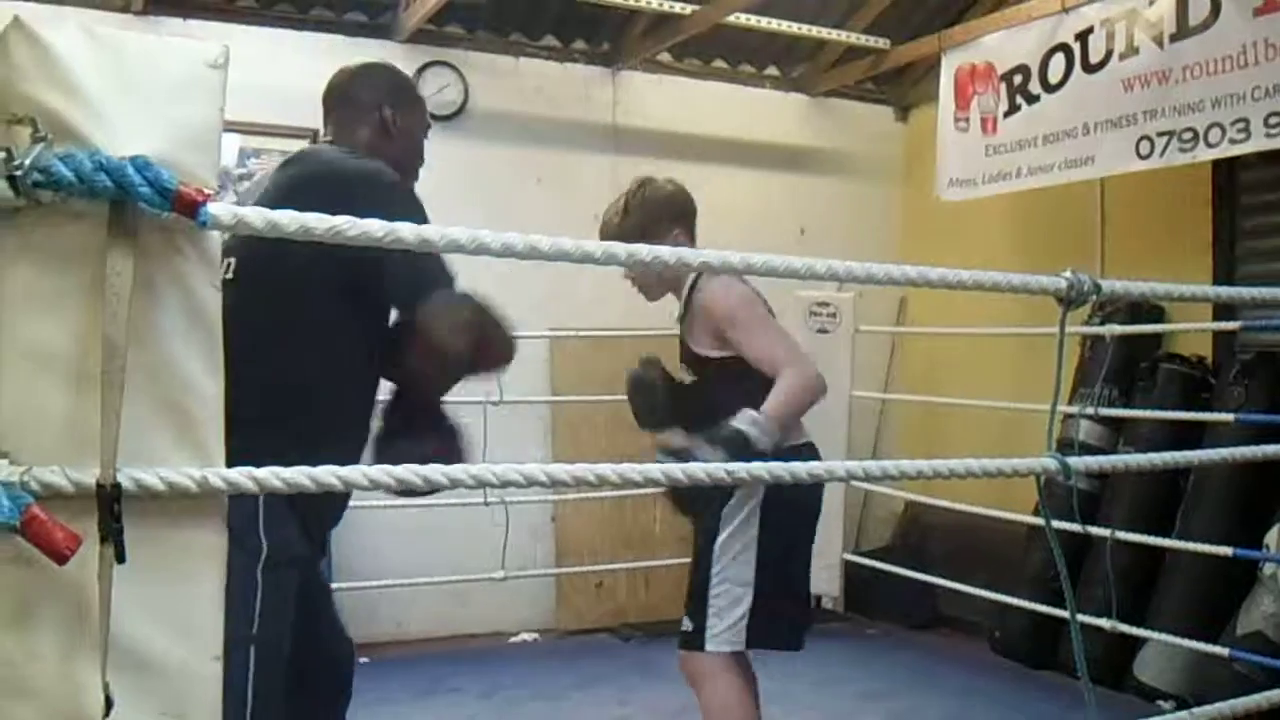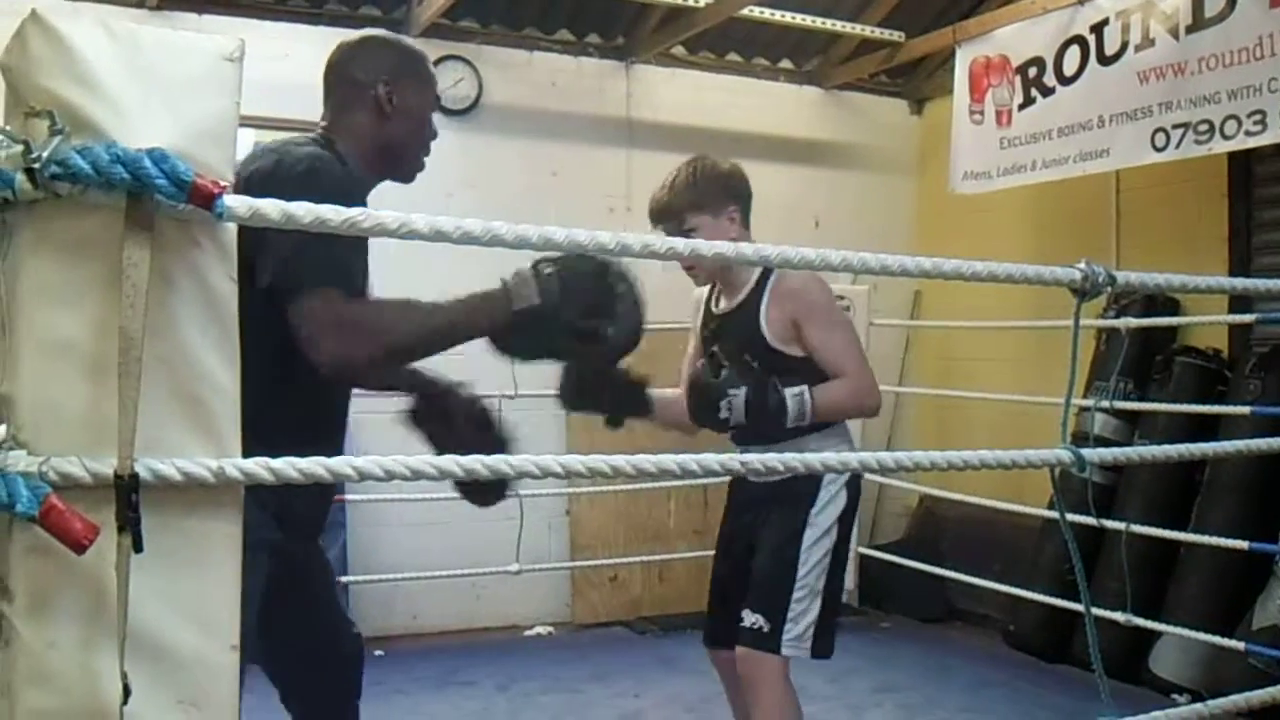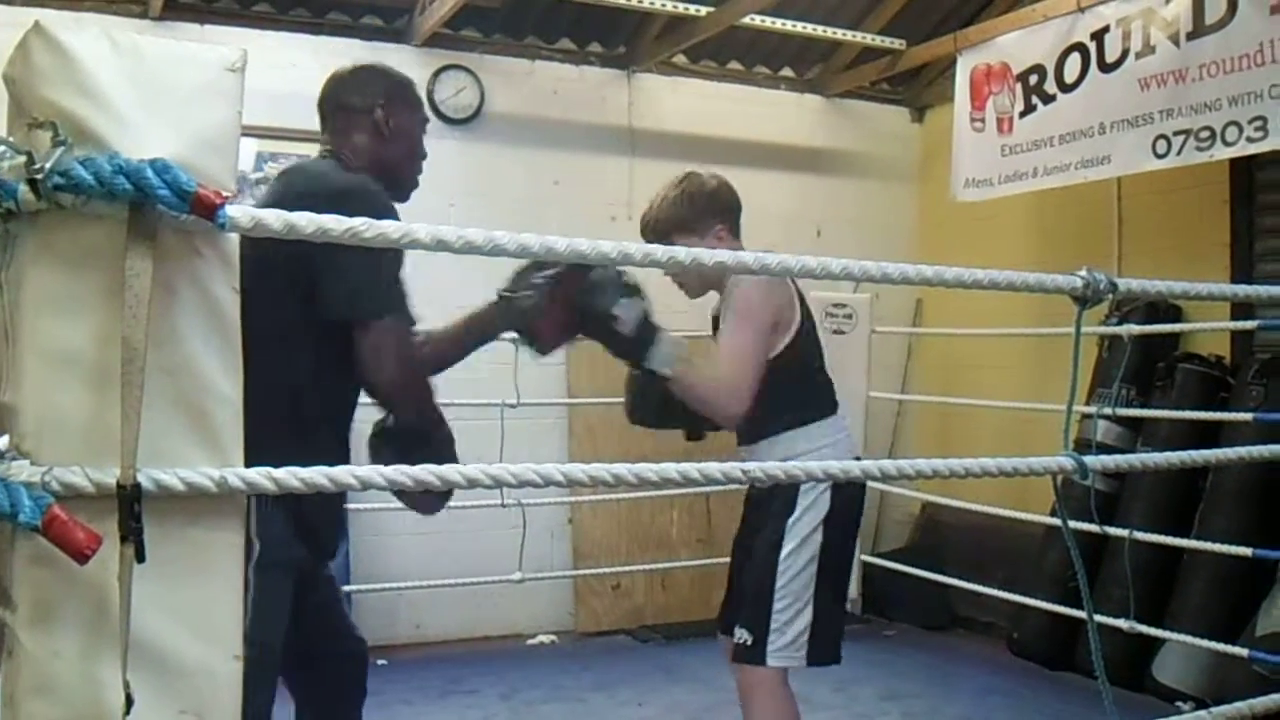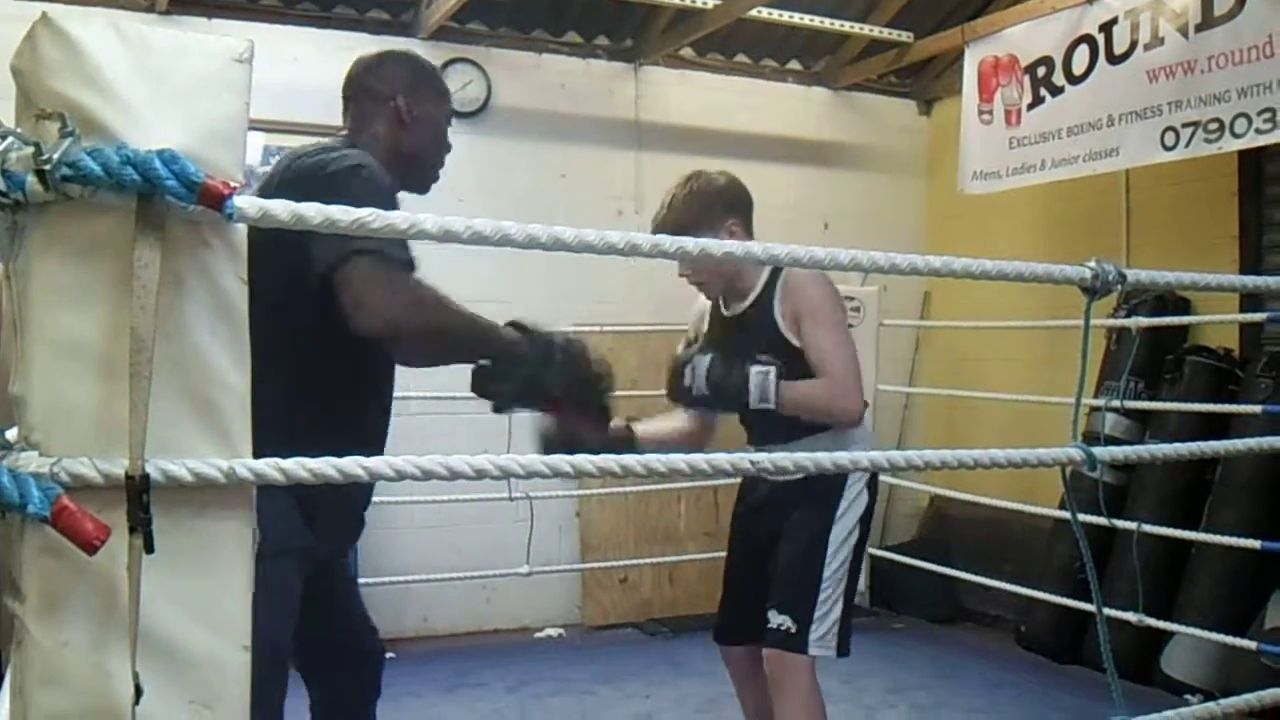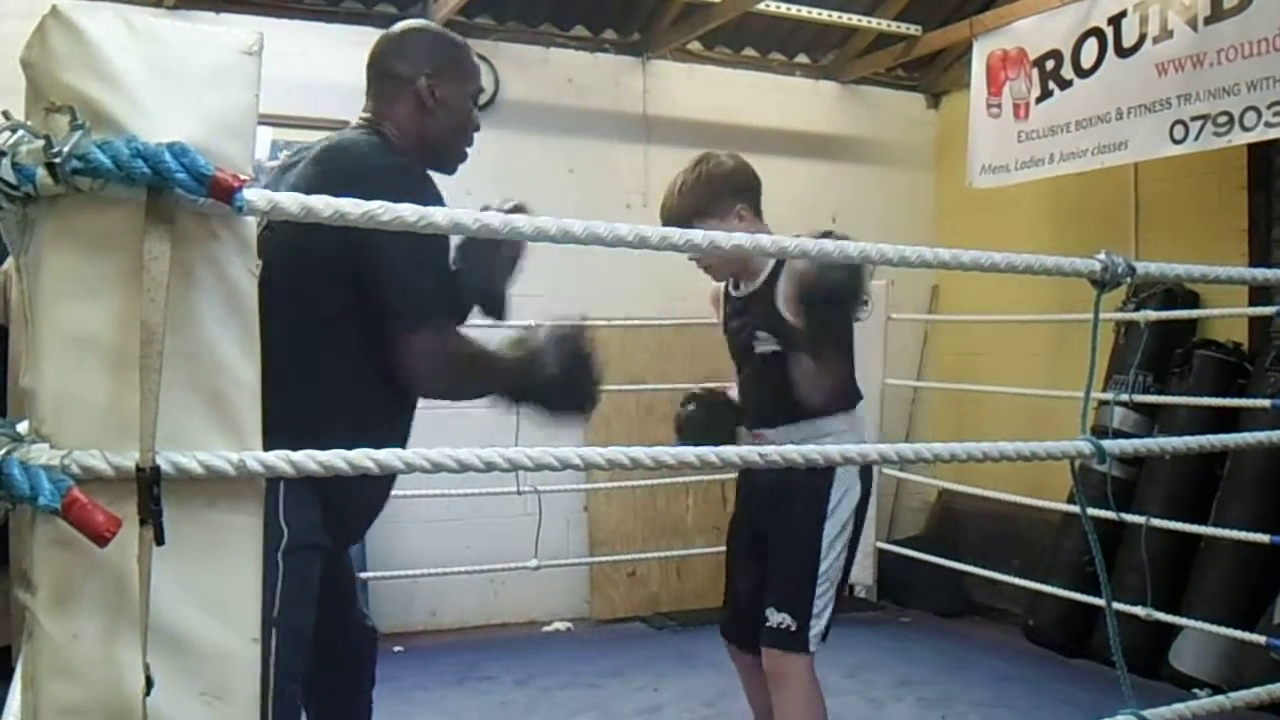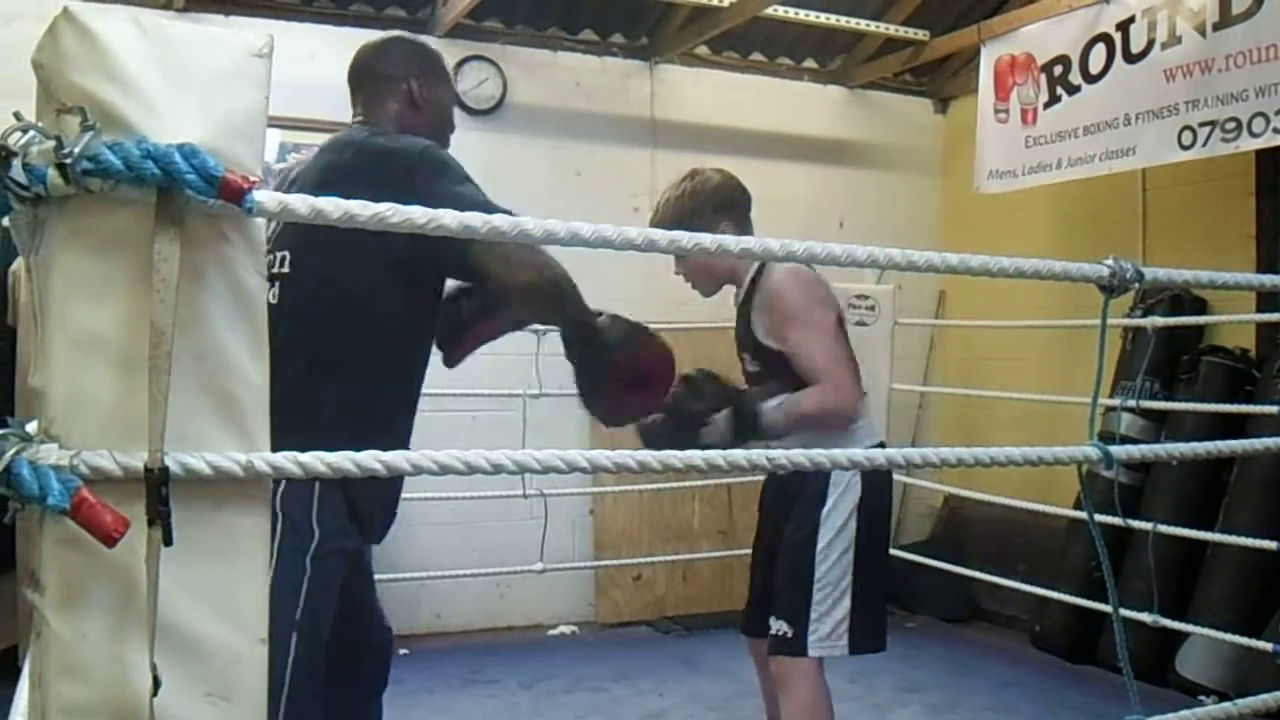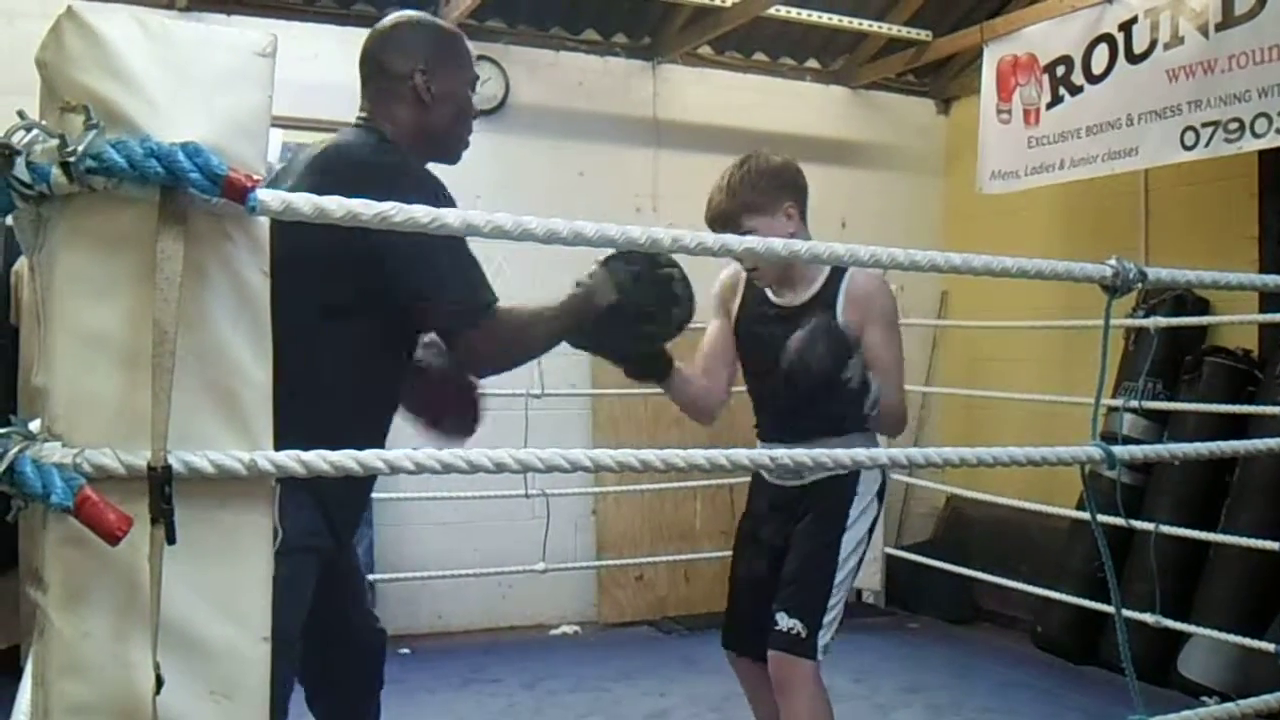
dt=0.5s
person 1, frame 1
left shoulder: (283, 188)
right shoulder: (367, 190)
right elbow: (450, 338)
left wrist: (410, 351)
right wrist: (420, 401)
left hip: (262, 492)
right hip: (253, 489)
person 1, frame 2
left shoulder: (308, 179)
right shoulder: (308, 180)
left elbow: (342, 347)
right elbow: (335, 337)
left wrist: (433, 394)
right wrist: (505, 303)
left hip: (270, 494)
person 1, frame 3
left shoulder: (300, 194)
right shoulder: (350, 201)
left elbow: (365, 347)
right elbow: (390, 367)
left wrist: (500, 314)
right wrist: (429, 431)
left hip: (275, 498)
right hip: (248, 497)
person 1, frame 4
left shoulder: (338, 182)
right shoulder: (345, 179)
left elbow: (396, 333)
right elbow: (383, 307)
left wrist: (490, 353)
right wrist: (513, 349)
left hip: (299, 492)
right hip: (256, 487)
left knee: (350, 666)
person 1, frame 5
left shoulder: (321, 166)
right shoulder: (391, 185)
right elbow: (429, 364)
left wrist: (462, 285)
right wrist: (533, 367)
left hip: (296, 483)
right hip: (275, 482)
left knee: (344, 663)
person 1, frame 6
left shoulder: (326, 173)
right shoulder: (401, 162)
right elbow: (526, 272)
left wrist: (501, 311)
right wrist: (590, 335)
left hip: (323, 483)
right hip: (296, 484)
left knee: (360, 661)
person 1, frame 7
left shoulder: (322, 167)
right shoulder: (398, 183)
right elbow: (482, 346)
left wrist: (410, 377)
right wrist: (591, 299)
left hip: (301, 481)
right hip: (278, 482)
left knee: (352, 657)
person 2, frame 1
left shoulder: (714, 293)
right shoulder: (706, 294)
left elbow: (805, 379)
left wrist: (738, 444)
right wrist: (685, 406)
left hip: (769, 478)
right hip: (762, 477)
left knee: (707, 655)
right knee: (726, 644)
person 2, frame 2
left shoulder: (795, 287)
right shoulder: (706, 302)
left elbow: (864, 395)
right elbow: (693, 412)
left wrist: (770, 404)
right wrist: (630, 396)
left hip: (812, 483)
right hip: (754, 483)
left knee: (760, 655)
right knee: (727, 649)
person 2, frame 3
left shoulder: (756, 287)
right shoulder: (735, 294)
left elbow: (729, 401)
left wrist: (643, 339)
right wrist: (683, 410)
left hip: (812, 483)
right hip: (780, 482)
left knee: (760, 664)
right knee: (747, 652)
person 2, frame 4
left shoulder: (801, 290)
right shoulder: (710, 314)
left elbow: (848, 405)
right elbow: (698, 426)
left wrist: (743, 382)
right wrist: (618, 440)
left hip: (830, 481)
right hip: (769, 485)
left knee: (784, 656)
right knee: (739, 644)
person 2, frame 5
left shoulder: (808, 276)
right shoulder: (727, 292)
left elbow: (818, 392)
left wrist: (827, 331)
right wrist: (718, 415)
left hip: (824, 476)
right hip: (763, 476)
left knee: (787, 652)
right knee: (746, 644)
person 2, frame 6
left shoulder: (789, 283)
right shoulder: (747, 293)
left elbow: (840, 398)
left wrist: (742, 417)
right wrist: (705, 414)
left hip: (838, 474)
right hip: (794, 477)
left knee: (795, 655)
right knee: (765, 641)
person 2, frame 7
left shoulder: (861, 289)
right shoulder: (734, 290)
left elbow: (896, 414)
right elbow: (708, 401)
left wrist: (854, 392)
right wrist: (651, 362)
left hip: (840, 487)
right hip: (773, 487)
left knee: (790, 657)
right knee: (746, 650)
